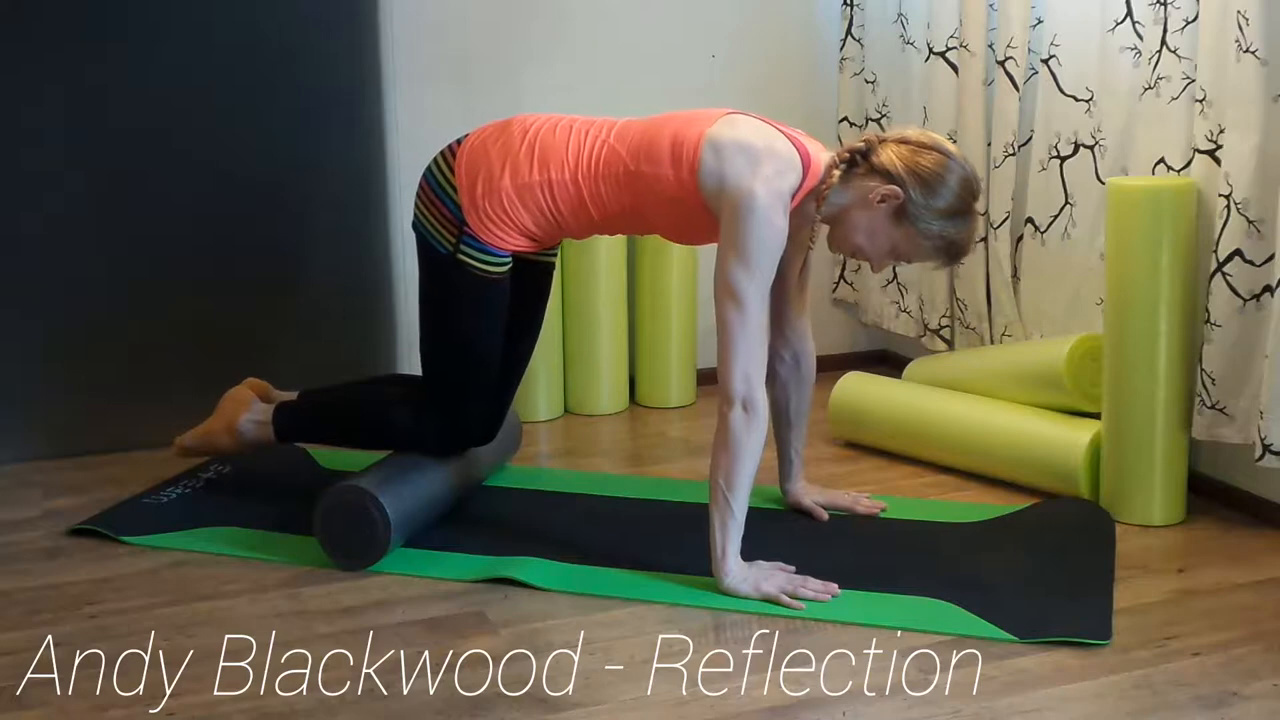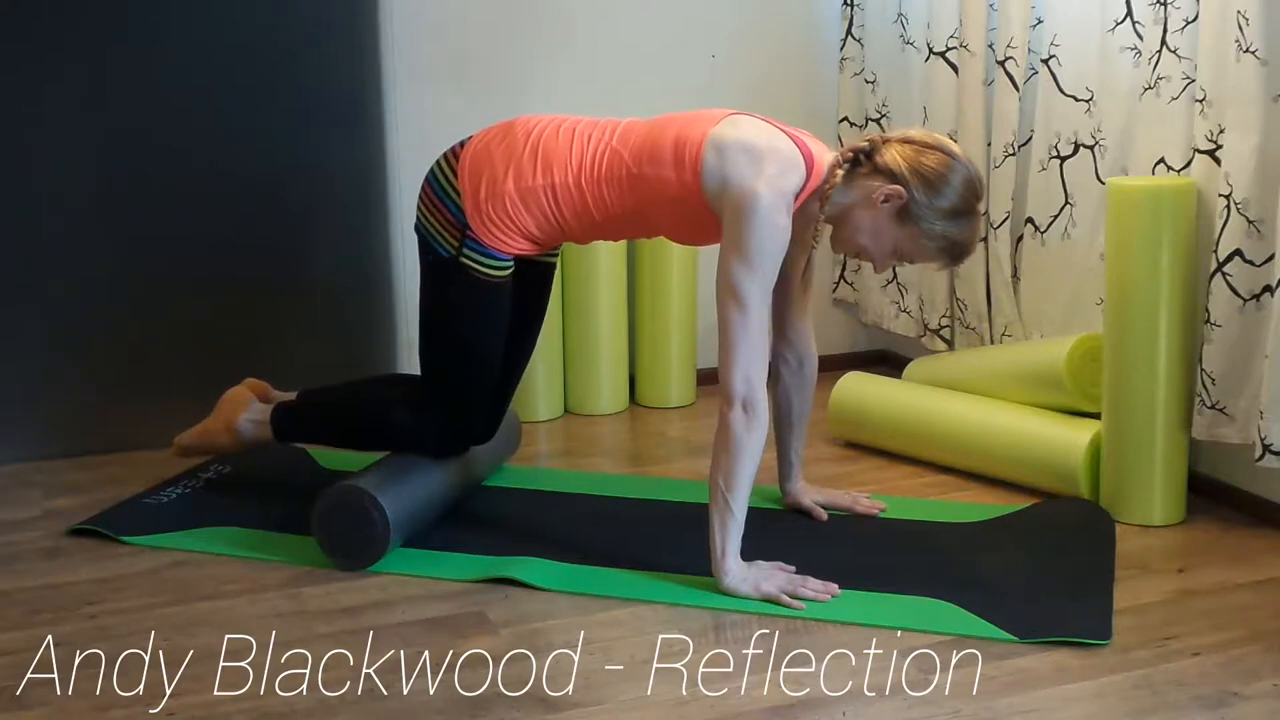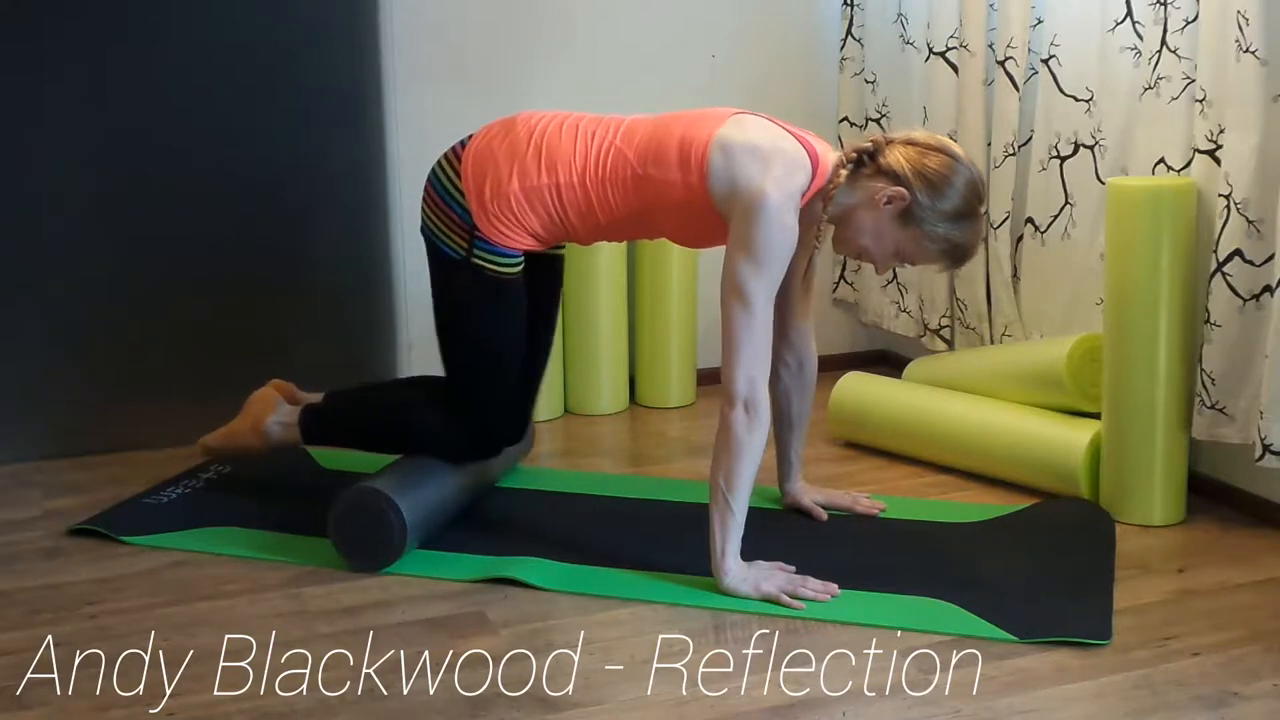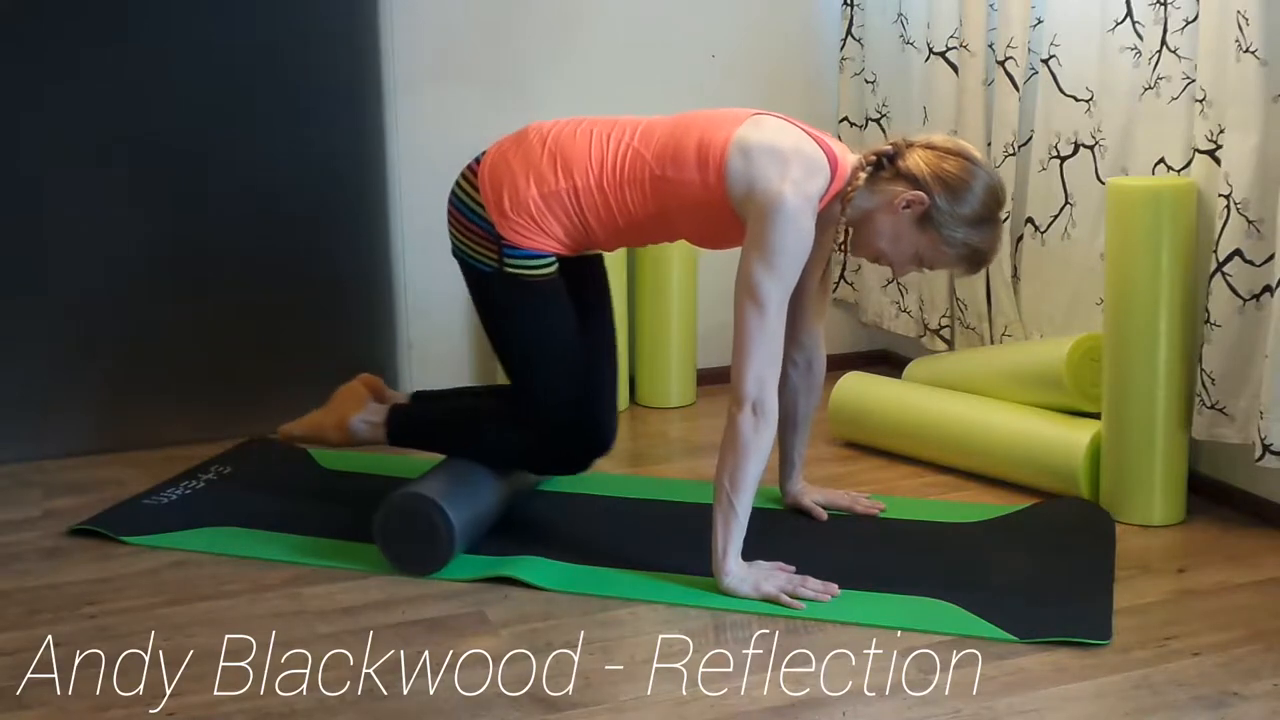
dt=0.4s
person 1, frame 1
left shoulder: (807, 184)
right shoulder: (766, 192)
left elbow: (790, 343)
right elbow: (742, 392)
left wrist: (794, 480)
right wrist: (728, 564)
left hip: (521, 204)
right hip: (476, 197)
left knee: (476, 419)
right knee: (451, 420)
left ankle: (276, 402)
right ankle: (258, 419)
person 1, frame 2
left shoulder: (810, 184)
right shoulder: (770, 192)
left elbow: (793, 346)
right elbow: (743, 393)
left wrist: (793, 479)
right wrist: (728, 564)
left hip: (520, 196)
right hip: (482, 200)
left knee: (474, 416)
right knee: (449, 421)
left ankle: (276, 400)
right ankle: (254, 419)
person 1, frame 3
left shoulder: (814, 187)
right shoulder: (775, 194)
left elbow: (794, 347)
right elbow: (744, 396)
left wrist: (793, 480)
right wrist: (729, 564)
left hip: (523, 197)
right hip: (483, 200)
left knee: (499, 415)
right knee: (481, 429)
left ankle: (303, 404)
right ankle: (285, 422)
person 1, frame 4
left shoulder: (832, 187)
right shoulder: (792, 196)
left elbow: (804, 349)
right elbow: (753, 396)
left wrist: (793, 481)
right wrist: (728, 564)
left hip: (555, 210)
right hip: (507, 210)
left knee: (586, 428)
right knee: (566, 441)
left ankle: (391, 405)
right ankle: (369, 420)
